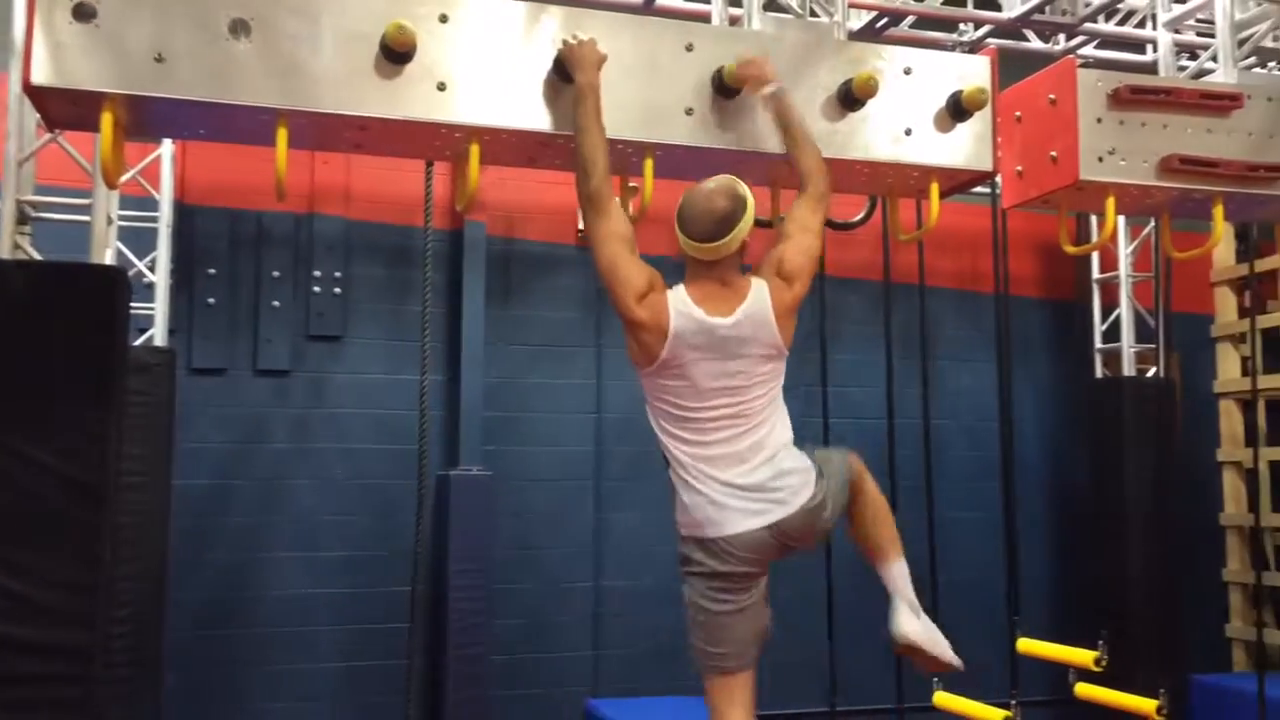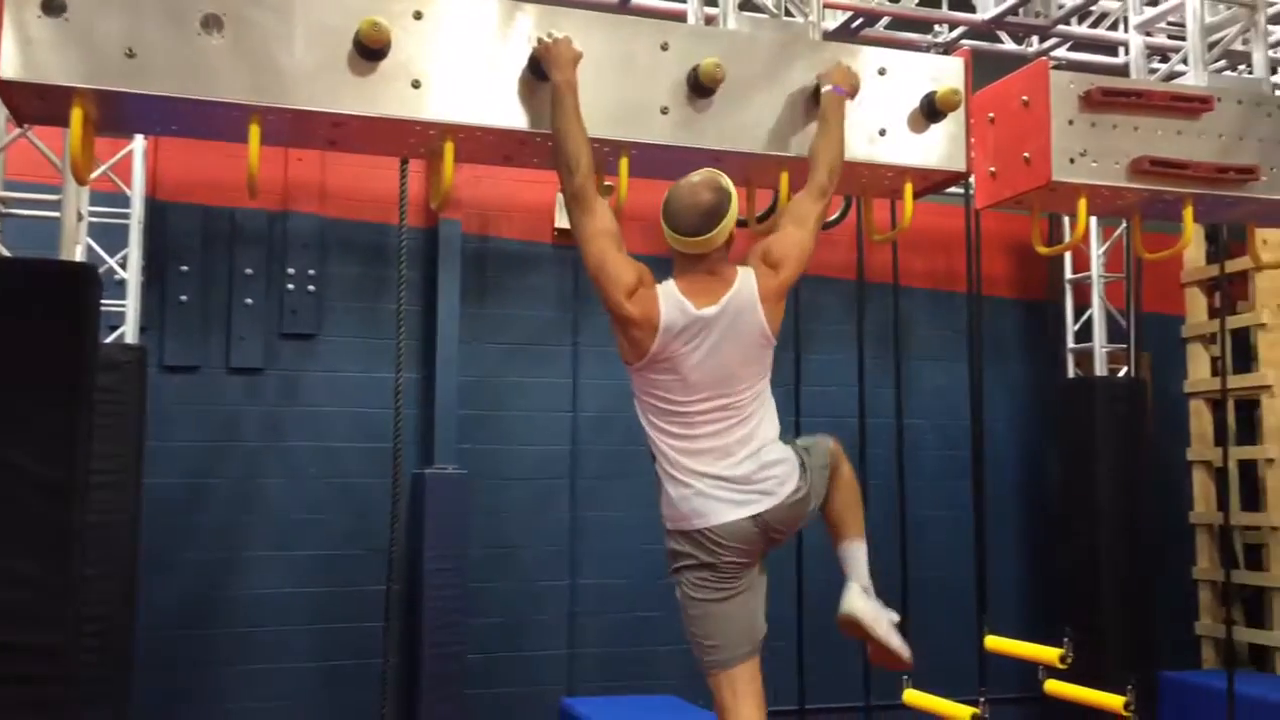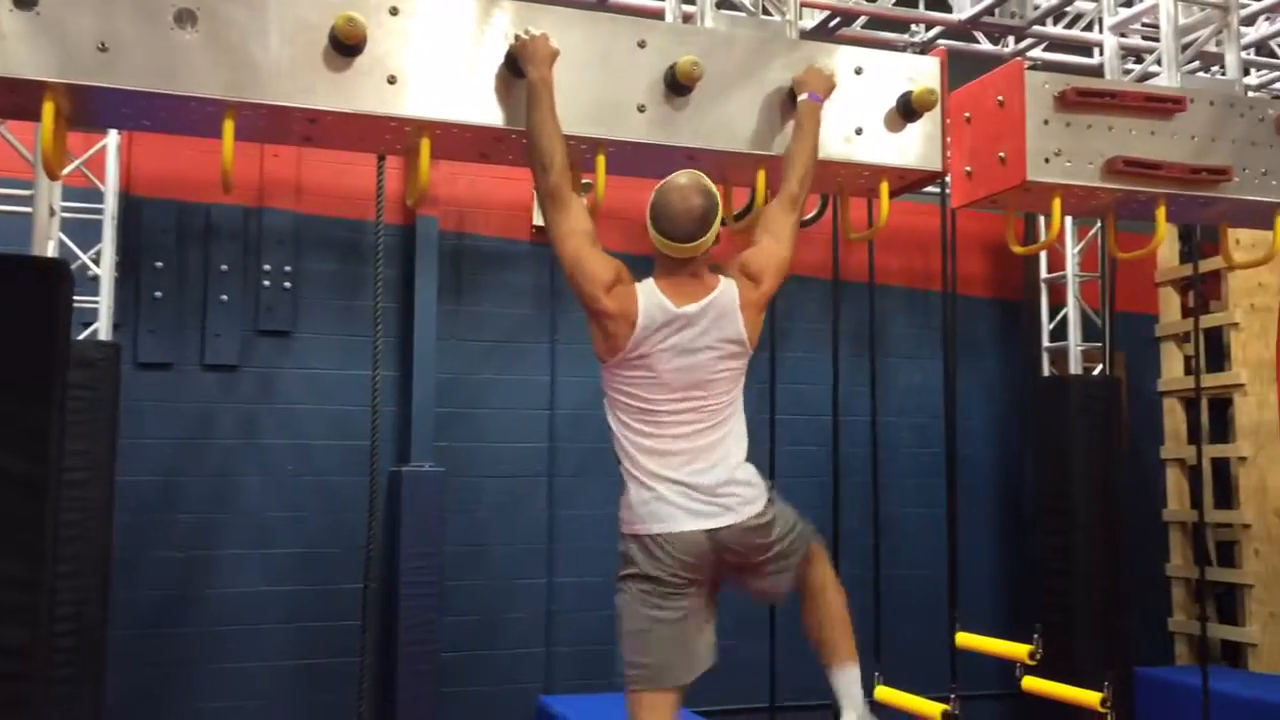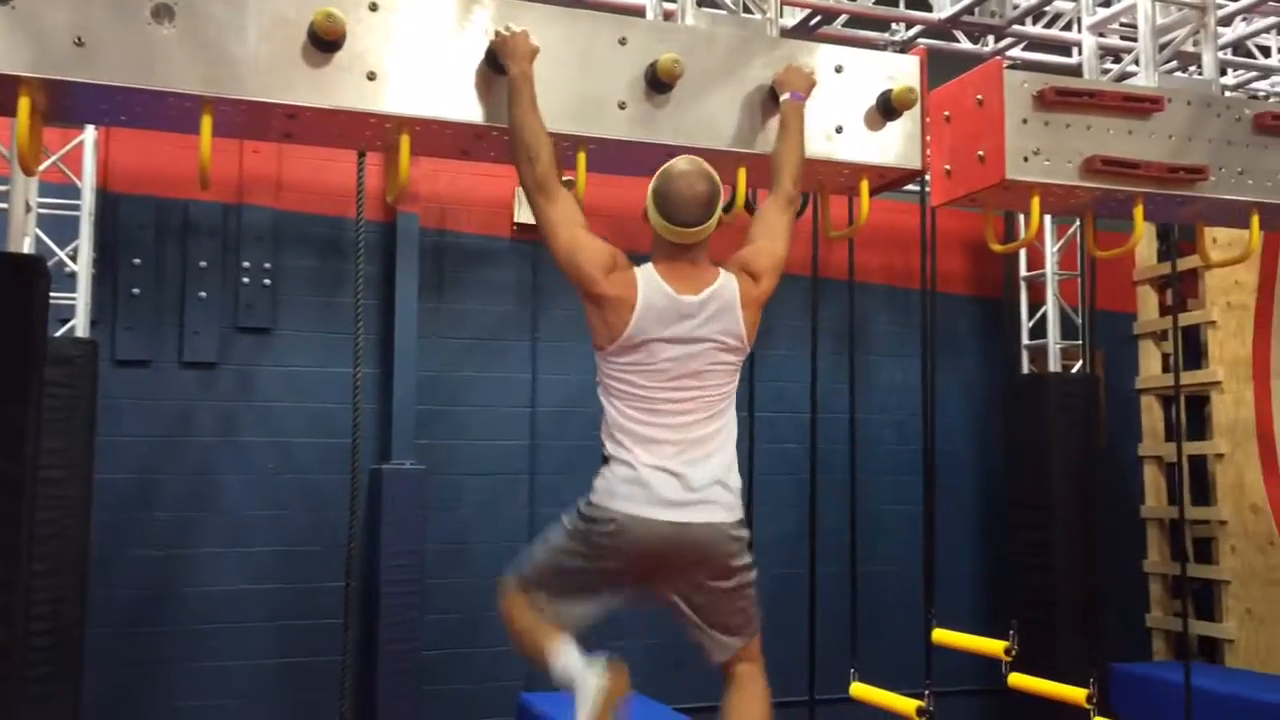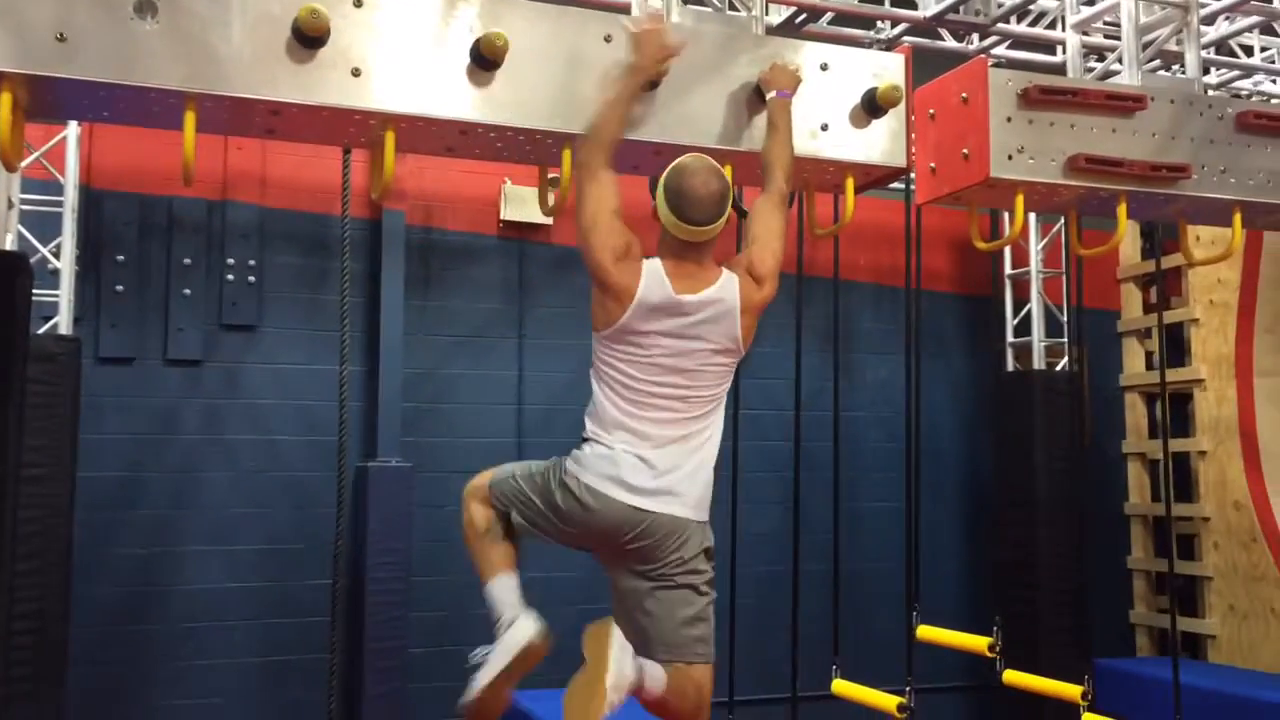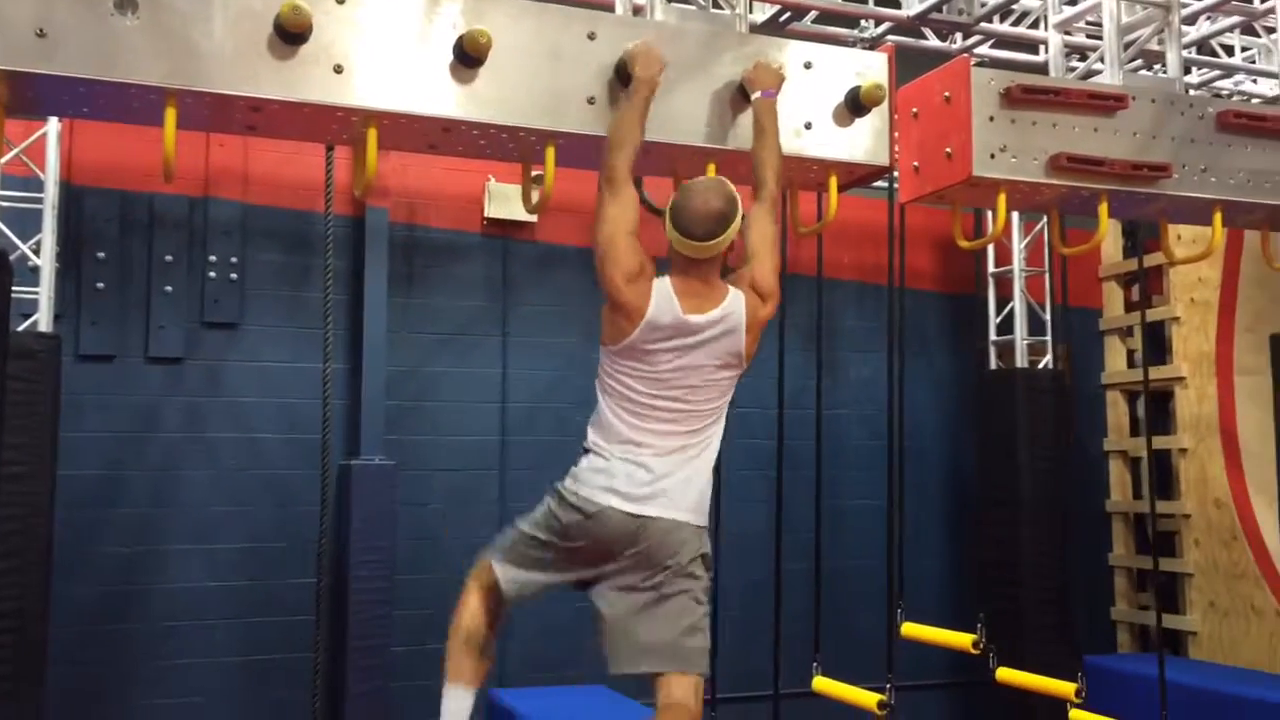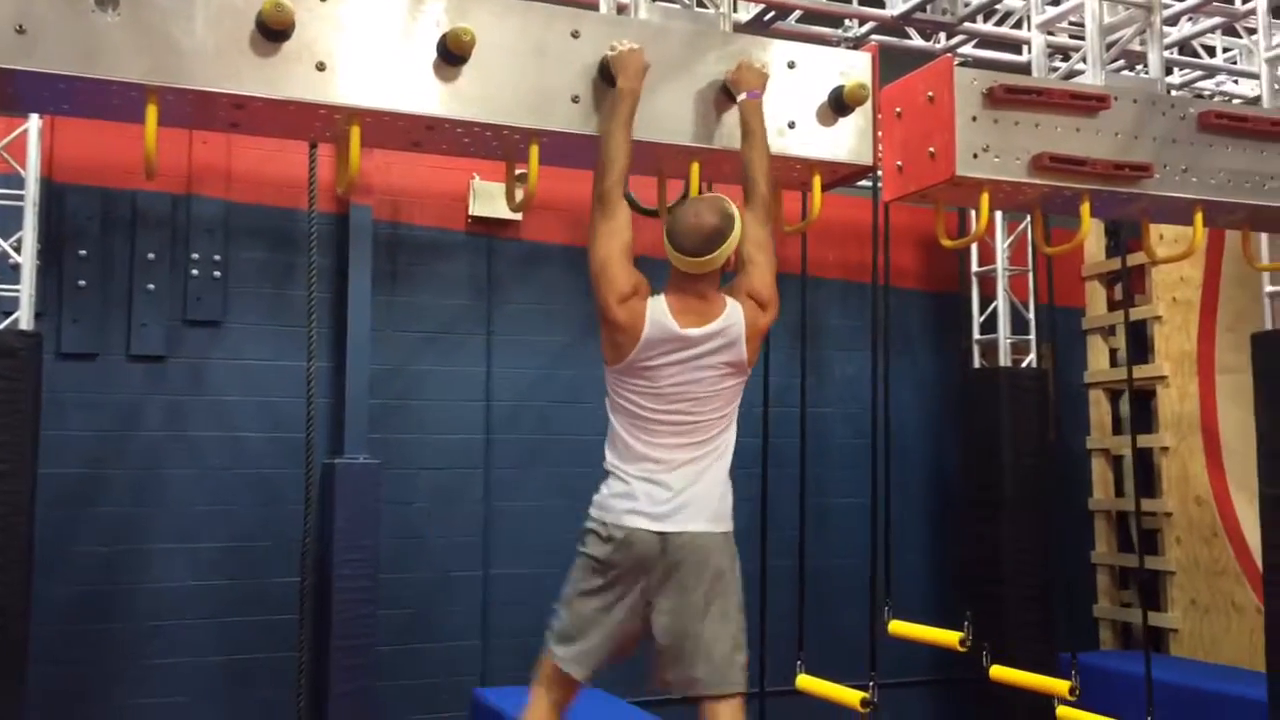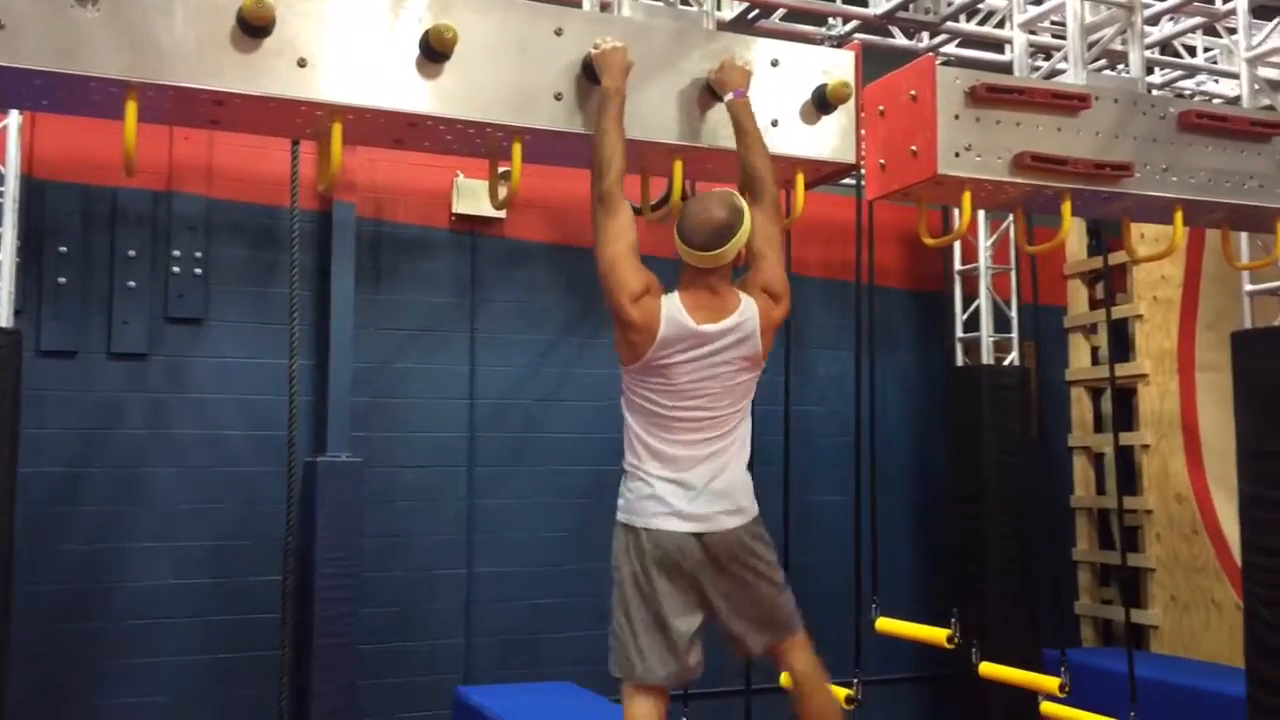
dt=0.2s
person 1, frame 1
left shoulder: (648, 313)
right shoulder: (778, 297)
left elbow: (598, 197)
right elbow: (815, 189)
left wrist: (585, 83)
right wrist: (771, 94)
left hip: (719, 539)
right hip: (799, 505)
right knee: (855, 475)
right ankle: (905, 606)
person 1, frame 2
left shoulder: (638, 307)
right shoulder: (765, 285)
left elbow: (581, 193)
right elbow: (817, 190)
left wrist: (562, 81)
right wrist: (834, 97)
left hip: (703, 529)
right hip: (781, 497)
right knee: (829, 457)
right ankle: (860, 595)
person 1, frame 3
left shoulder: (615, 305)
right shoulder: (748, 295)
left elbow: (556, 193)
right elbow: (792, 198)
left wrist: (538, 78)
right wrist: (811, 103)
left hip: (659, 535)
right hip: (744, 518)
right knee: (814, 561)
person 1, frame 4
left shoulder: (614, 289)
right shoulder: (747, 290)
left elbow: (541, 186)
right elbow: (785, 195)
left wrist: (518, 73)
right wrist: (792, 101)
left hip: (623, 517)
right hip: (714, 524)
left knee: (520, 600)
person 1, frame 5
left shoulder: (622, 278)
right shoulder: (749, 295)
left elbow: (592, 162)
right elbow: (778, 195)
left wrist: (639, 69)
right wrist: (780, 102)
left hip: (587, 489)
right hip: (674, 519)
left knee: (483, 494)
left ankle: (515, 624)
person 1, frame 6
left shoulder: (631, 297)
right shoulder: (752, 309)
left elbow: (615, 179)
right elbow: (768, 200)
left wrist: (643, 84)
right wrist: (764, 102)
left hip: (590, 506)
right hip: (675, 526)
left knee: (486, 583)
person 1, frame 7
left shoulder: (627, 315)
right shoulder: (750, 319)
left elbow: (607, 194)
right elbow: (763, 208)
left wrist: (628, 90)
right wrist: (750, 104)
left hip: (620, 531)
right hip: (703, 537)
person 1, frame 8
left shoulder: (641, 314)
right shoulder: (764, 313)
left elbow: (610, 196)
right elbow: (769, 197)
left wrist: (614, 89)
right wrist: (739, 100)
left hip: (649, 529)
right hip: (732, 528)
right knee: (793, 646)
